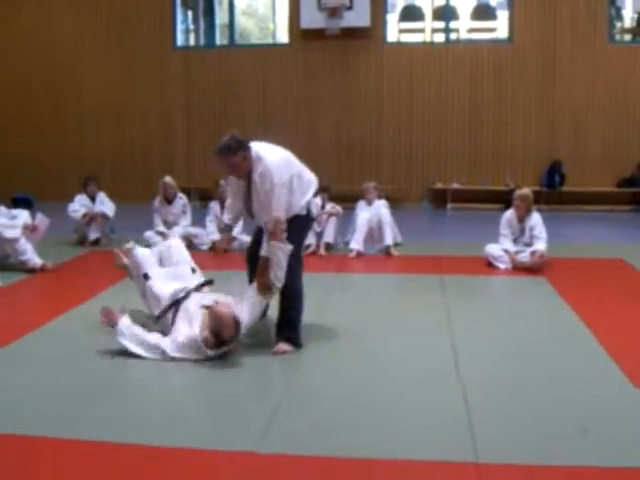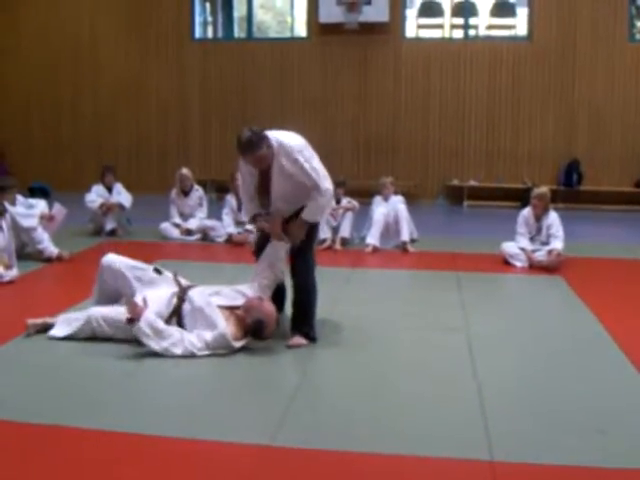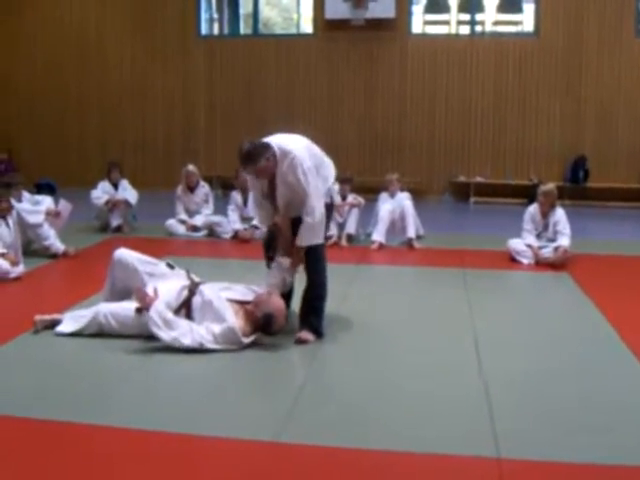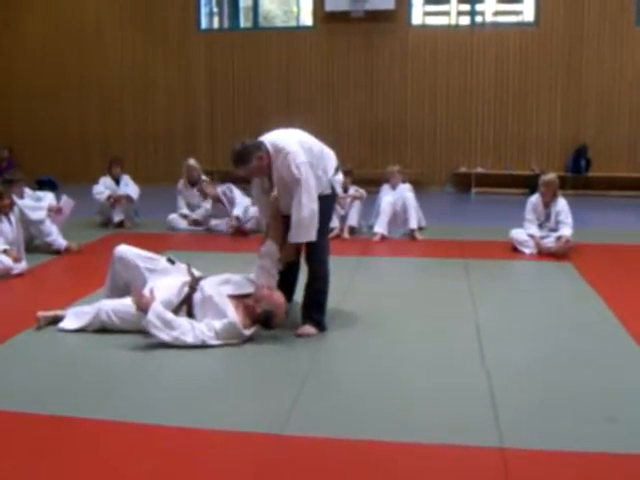
dt=0.7s
person 1, frame 1
left shoulder: (193, 340)
right shoulder: (245, 316)
left elbow: (157, 346)
right elbow: (270, 284)
left wrist: (121, 323)
right wrist: (275, 240)
left hip: (175, 309)
right hip: (198, 293)
left knee: (142, 256)
right knee: (173, 244)
left ankle: (132, 259)
person 1, frame 2
left shoulder: (225, 336)
right shoulder: (252, 298)
left elbow: (178, 343)
right elbow: (267, 275)
left wrist: (142, 320)
right wrist: (278, 238)
left hip: (162, 318)
right hip: (179, 289)
left knee: (93, 320)
right knee: (109, 263)
left ankle: (53, 323)
right ankle: (103, 314)
person 1, frame 3
left shoulder: (233, 331)
right shoulder: (259, 297)
left elbow: (186, 335)
left wrist: (152, 308)
left hip: (168, 308)
right hip: (186, 283)
left knee: (102, 315)
right knee: (121, 258)
left ankle: (60, 319)
right ankle: (116, 305)
person 1, frame 4
left shoulder: (232, 325)
right shoulder: (259, 288)
left elbow: (187, 333)
right elbow: (267, 260)
left wrist: (150, 308)
right wrist: (274, 228)
left hip: (174, 306)
left knee: (103, 310)
right knee: (122, 254)
left ankle: (62, 316)
right ankle: (121, 296)
person 2, frame 1
left shoulder: (270, 166)
right shoulder: (239, 164)
left elbow: (276, 220)
right elbow: (235, 197)
left wrist: (265, 263)
right wrist: (227, 228)
left hip: (297, 208)
right hip: (269, 210)
left knee: (287, 267)
right knee: (253, 258)
left ankle: (289, 336)
person 2, frame 2
left shoulder: (292, 149)
right shoulder: (249, 159)
left elbow: (325, 190)
right elbow: (247, 193)
left wrist: (303, 224)
right wrist: (256, 218)
left hip: (305, 206)
right hip: (276, 208)
left knee: (301, 263)
right knee: (263, 253)
left ankle: (304, 330)
person 2, frame 3
left shoulder: (296, 158)
right shoulder: (258, 164)
left elbow: (314, 211)
right elbow: (261, 202)
left wrist: (299, 251)
right wrist: (278, 233)
left hip: (318, 195)
right hip: (285, 200)
left knee: (313, 257)
right knee: (273, 248)
left ankle: (311, 325)
person 2, frame 4
left shoulder: (291, 156)
right shoulder: (257, 154)
left elbow: (306, 206)
right elbow: (261, 198)
left wrist: (292, 245)
left hip: (321, 183)
right hip: (291, 190)
left knee: (316, 250)
right knee: (281, 245)
left ankle: (314, 319)
